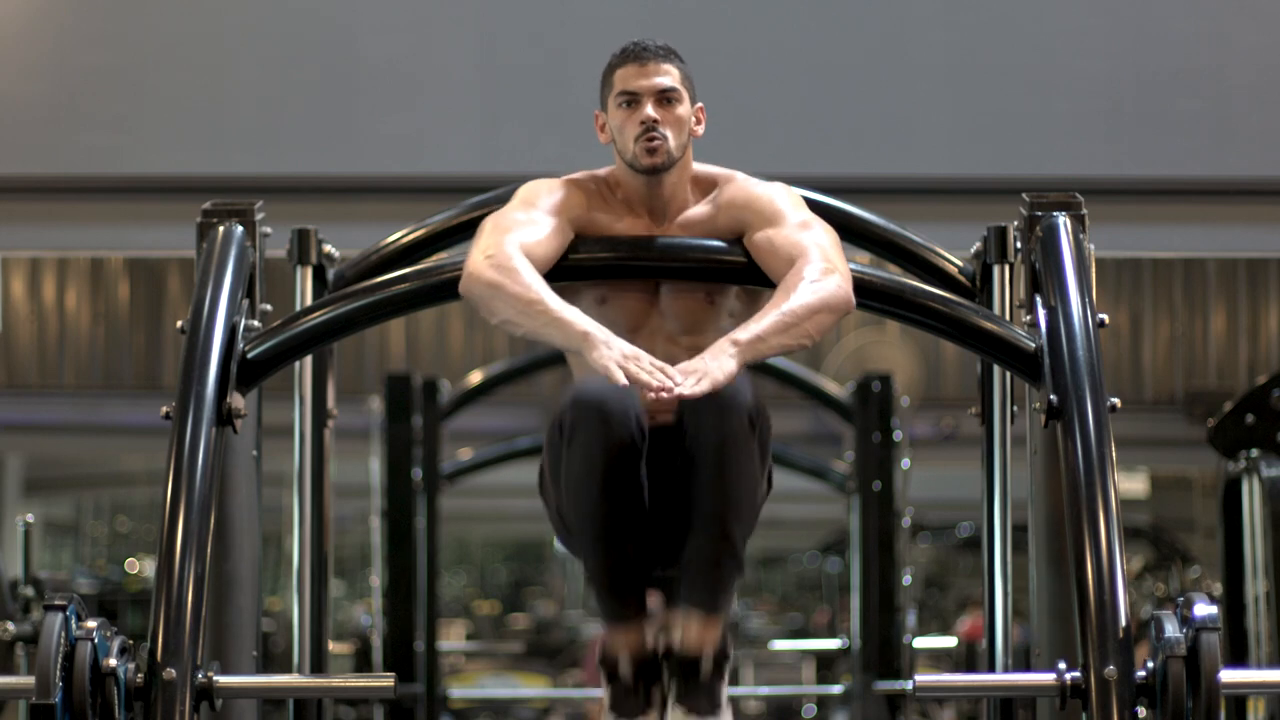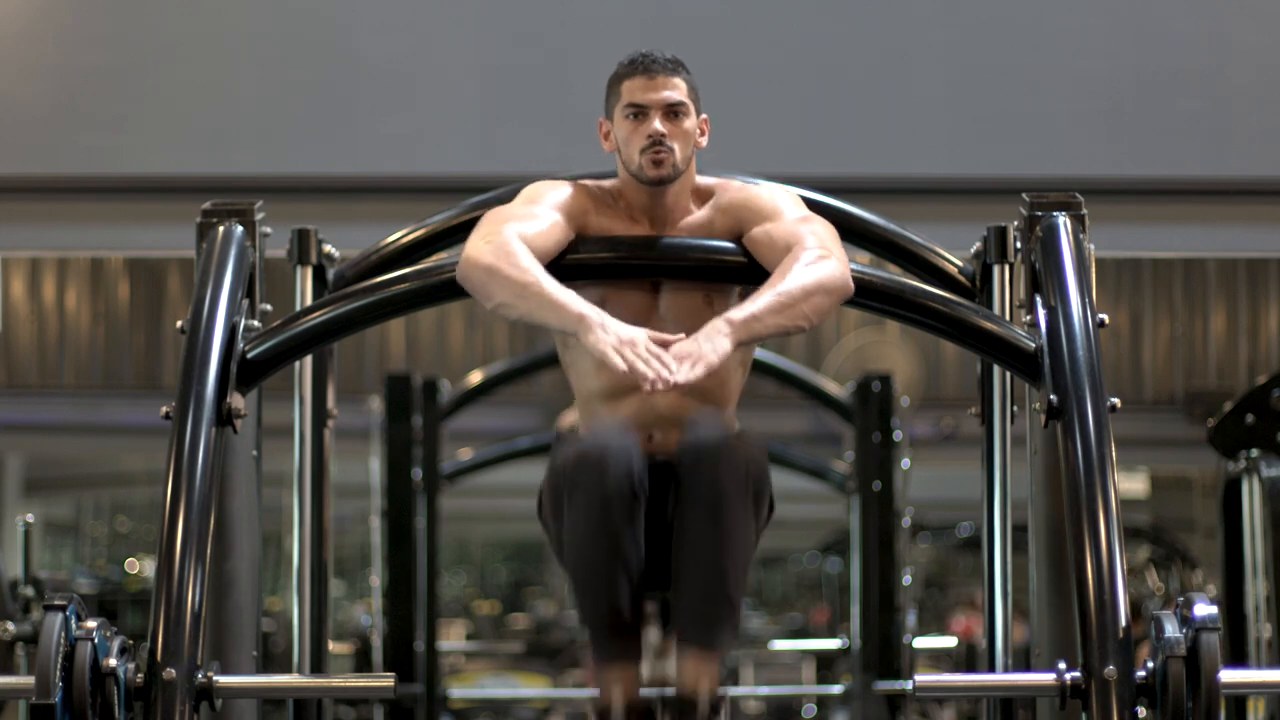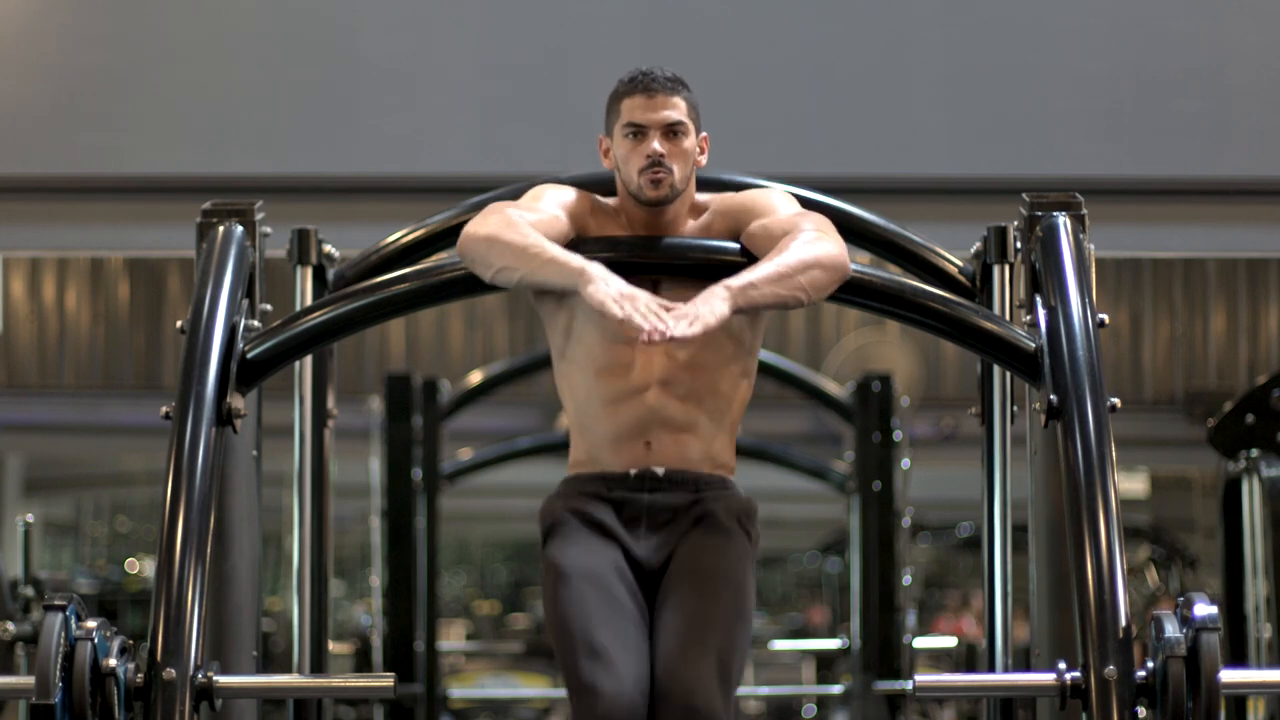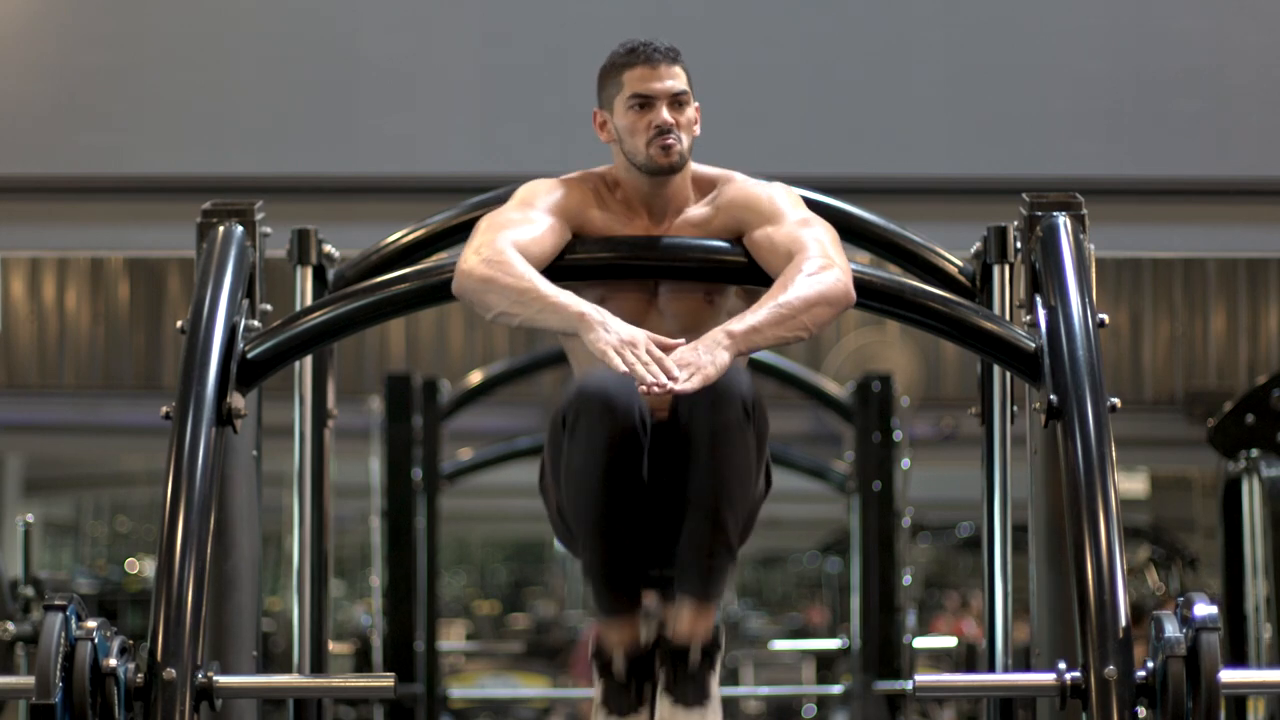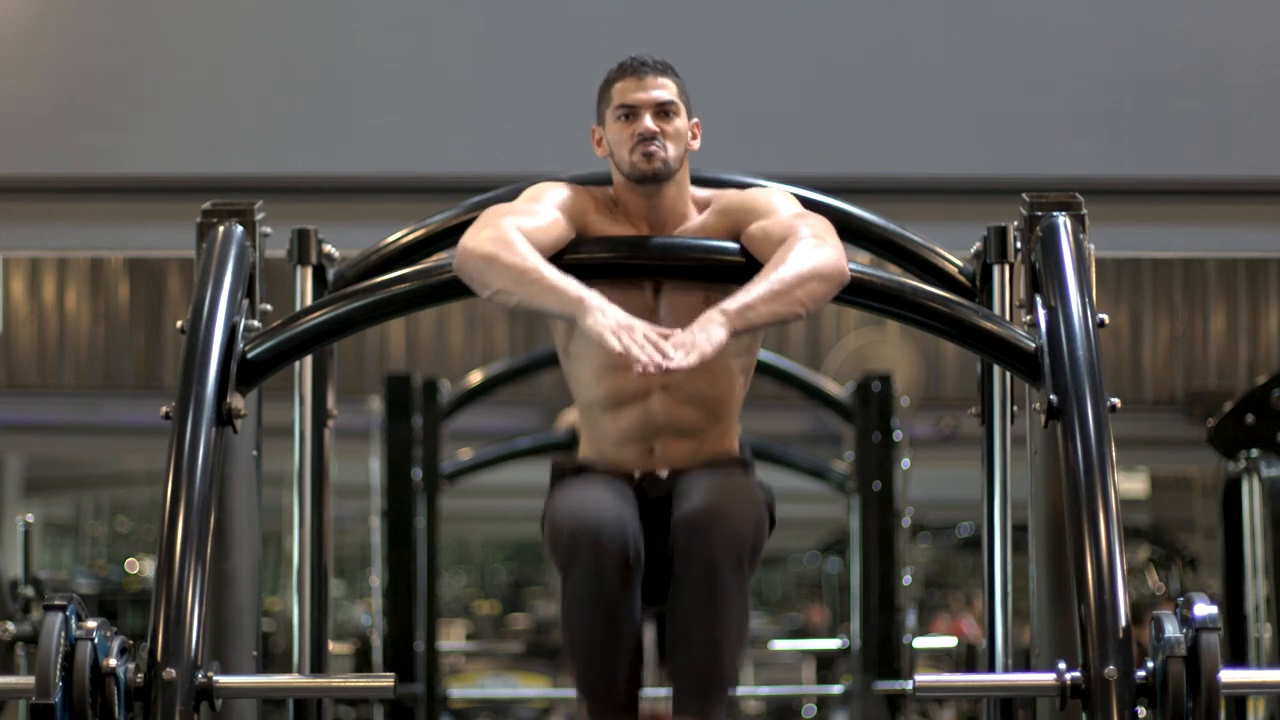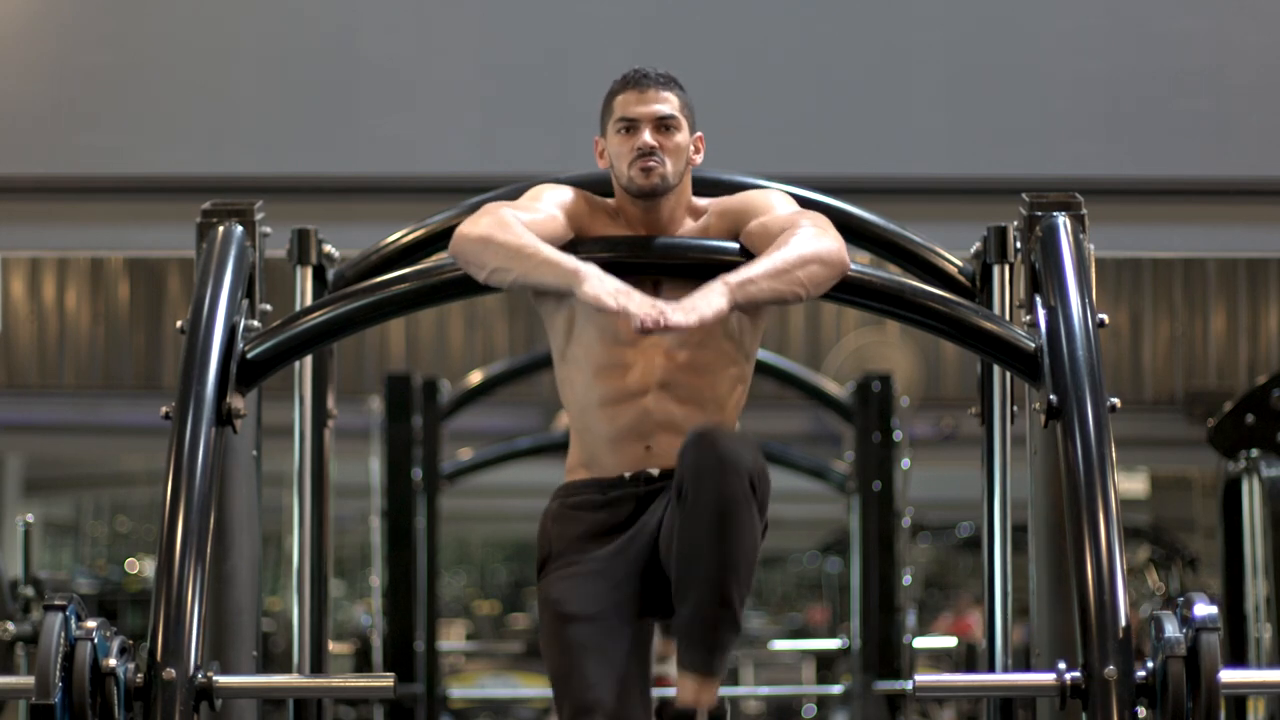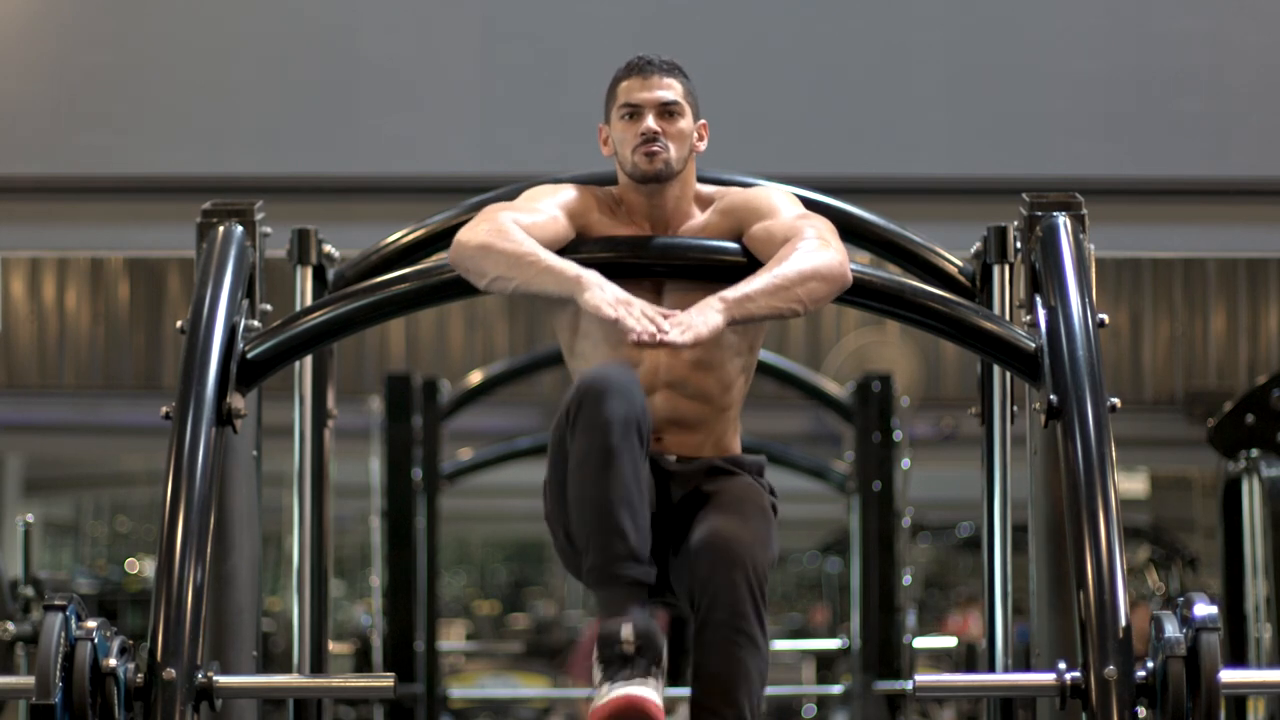
dt=0.7s
person 1, frame 1
left shoulder: (747, 202)
right shoulder: (564, 201)
left elbow: (830, 286)
right elbow: (484, 274)
left wrist: (727, 349)
right wrist: (594, 339)
left hip: (711, 462)
right hip: (602, 462)
left knee: (729, 403)
right knee: (596, 406)
left ankle: (698, 660)
right ankle: (626, 658)
person 1, frame 2
left shoulder: (745, 207)
right shoulder: (570, 206)
left elbow: (829, 274)
right elbow: (480, 261)
left wrist: (725, 330)
right wrist: (592, 321)
left hip: (714, 486)
right hip: (593, 487)
left knee: (720, 452)
right knee: (598, 456)
person 1, frame 3
left shoulder: (744, 217)
right shoulder: (567, 215)
left elbow: (826, 253)
right elbow: (481, 238)
left wrist: (721, 297)
right wrist: (593, 278)
left hip: (707, 514)
right hip: (591, 514)
person 1, frame 4
left shoulder: (745, 201)
right shoulder: (565, 201)
left elbow: (832, 281)
right elbow: (476, 272)
left wrist: (726, 340)
right wrist: (592, 322)
left hip: (706, 485)
right hip: (602, 492)
left knee: (726, 394)
right knee: (599, 402)
left ankle: (689, 637)
right ankle: (620, 645)
person 1, frame 5
left shoulder: (745, 211)
right shoulder: (567, 207)
left elbow: (825, 262)
right elbow: (478, 253)
left wrist: (718, 321)
right wrist: (591, 307)
left hip: (708, 505)
right hip: (603, 501)
left knee: (716, 519)
right knee: (594, 531)
person 1, frame 6
left shoulder: (741, 217)
right shoulder: (570, 214)
left elbow: (826, 251)
right elbow: (473, 240)
left wrist: (719, 293)
right wrist: (589, 278)
left hip: (709, 495)
right hip: (591, 515)
left knee: (721, 461)
person 1, frame 7
left shoulder: (748, 210)
right shoulder: (572, 208)
left elbow: (828, 263)
right elbow: (474, 244)
left wrist: (717, 309)
right wrist: (589, 285)
left hip: (714, 491)
right hip: (611, 483)
left knee: (731, 565)
right knee: (604, 399)
right ankle: (624, 656)
